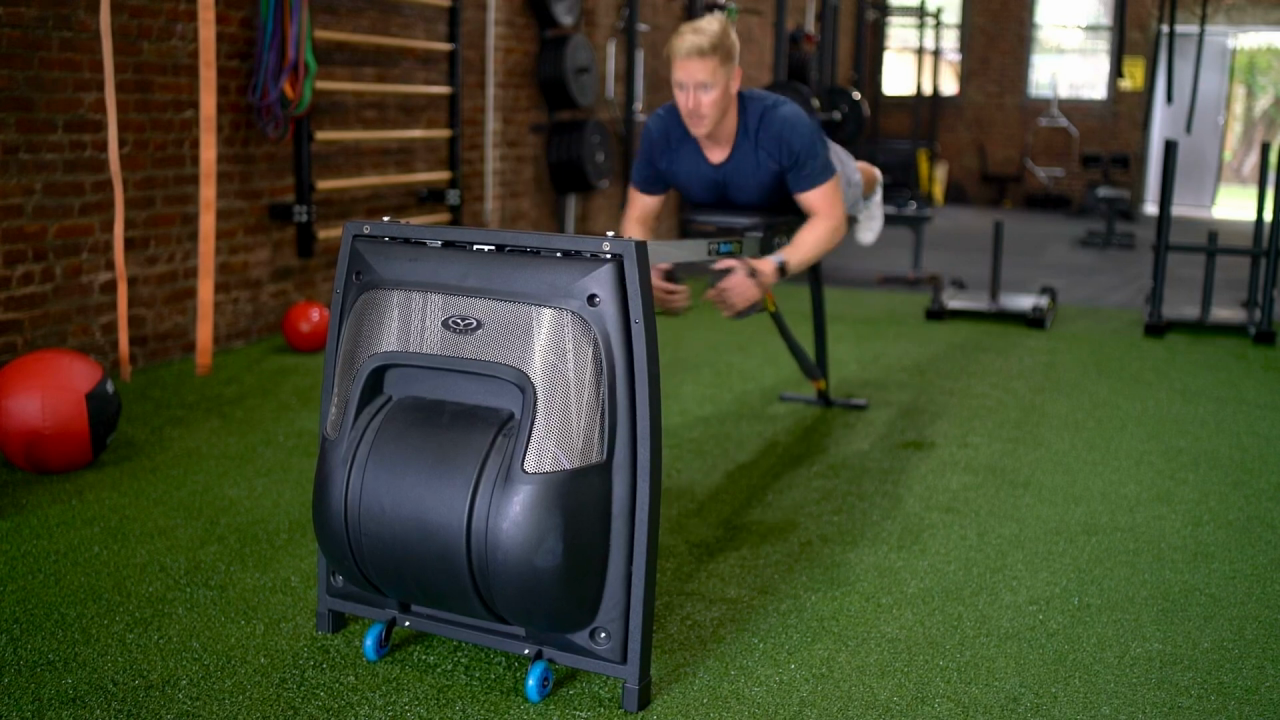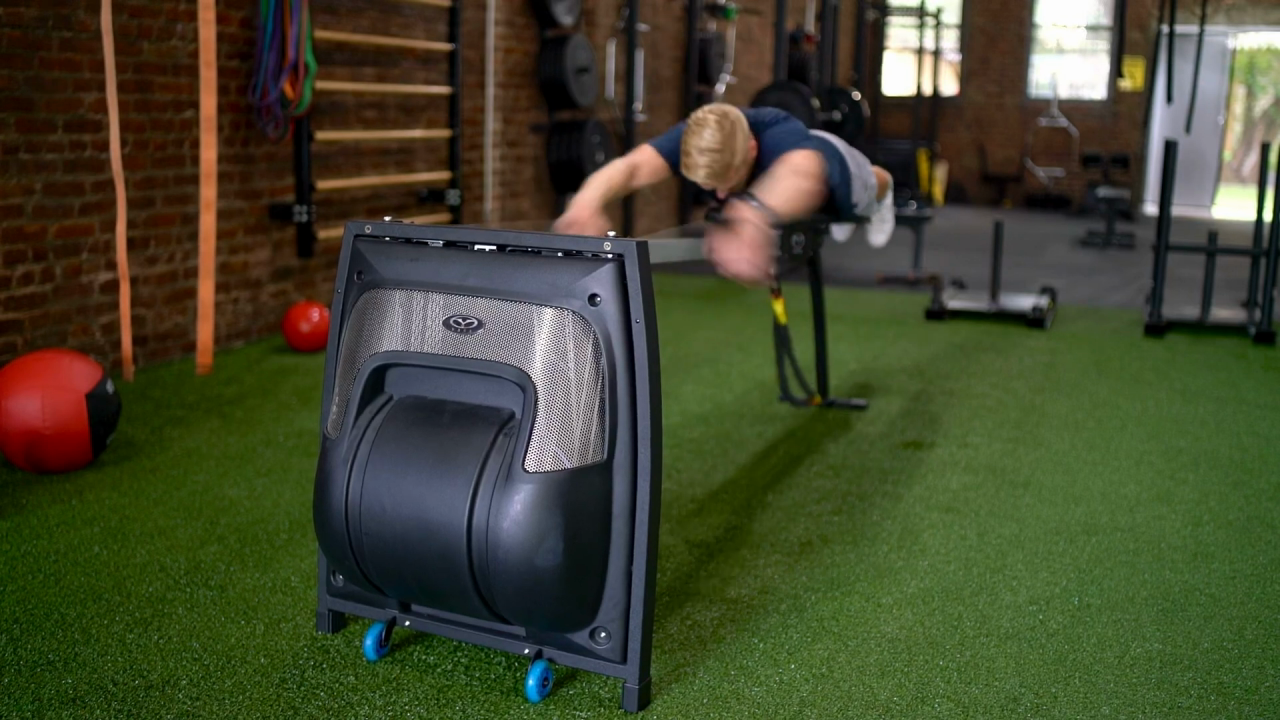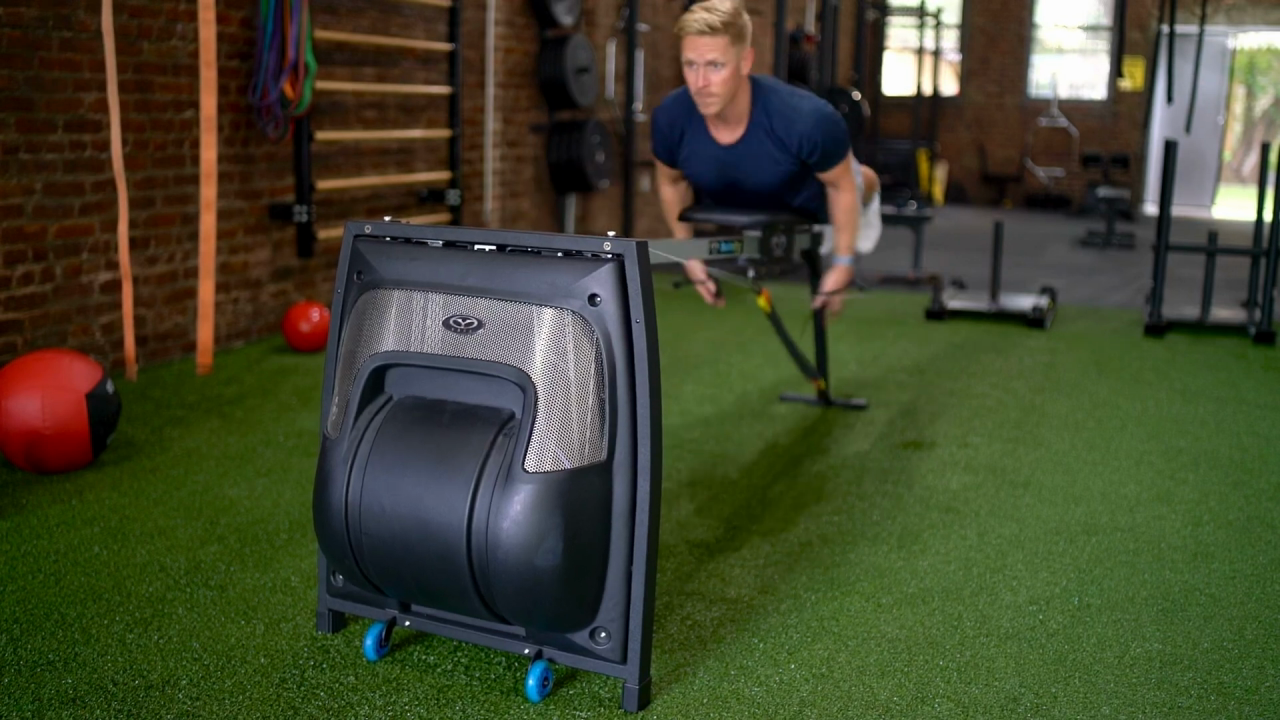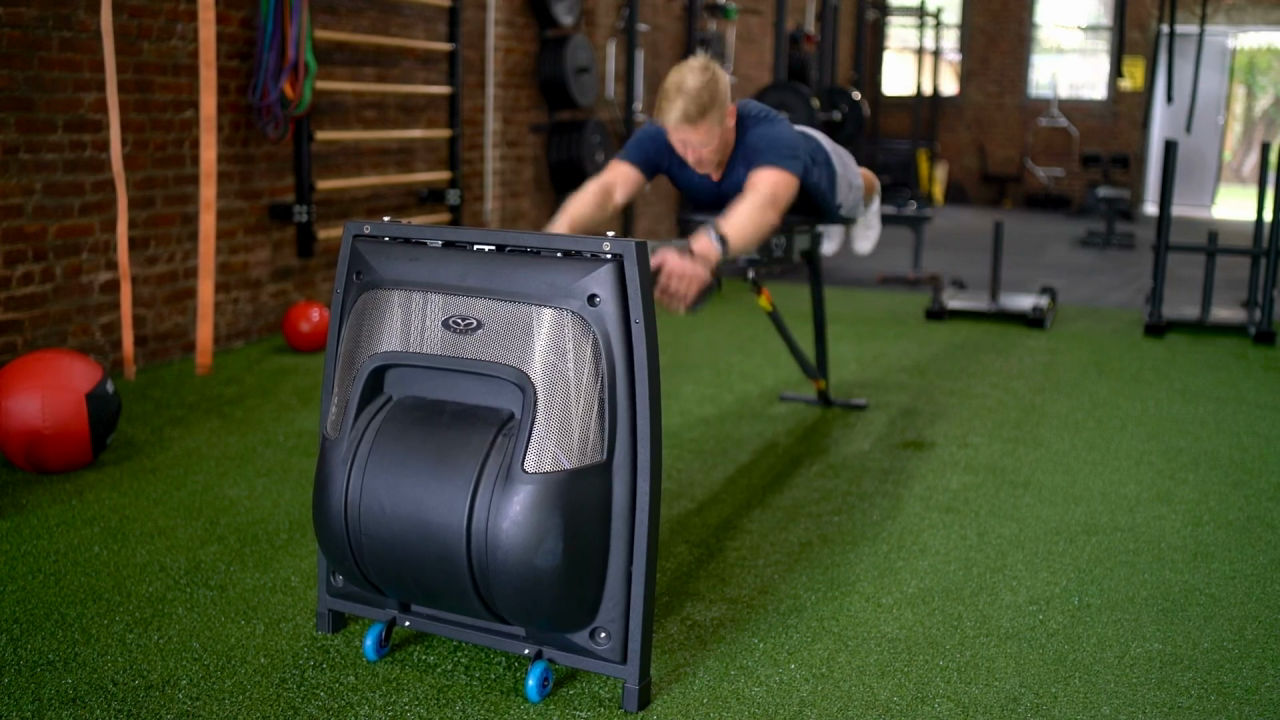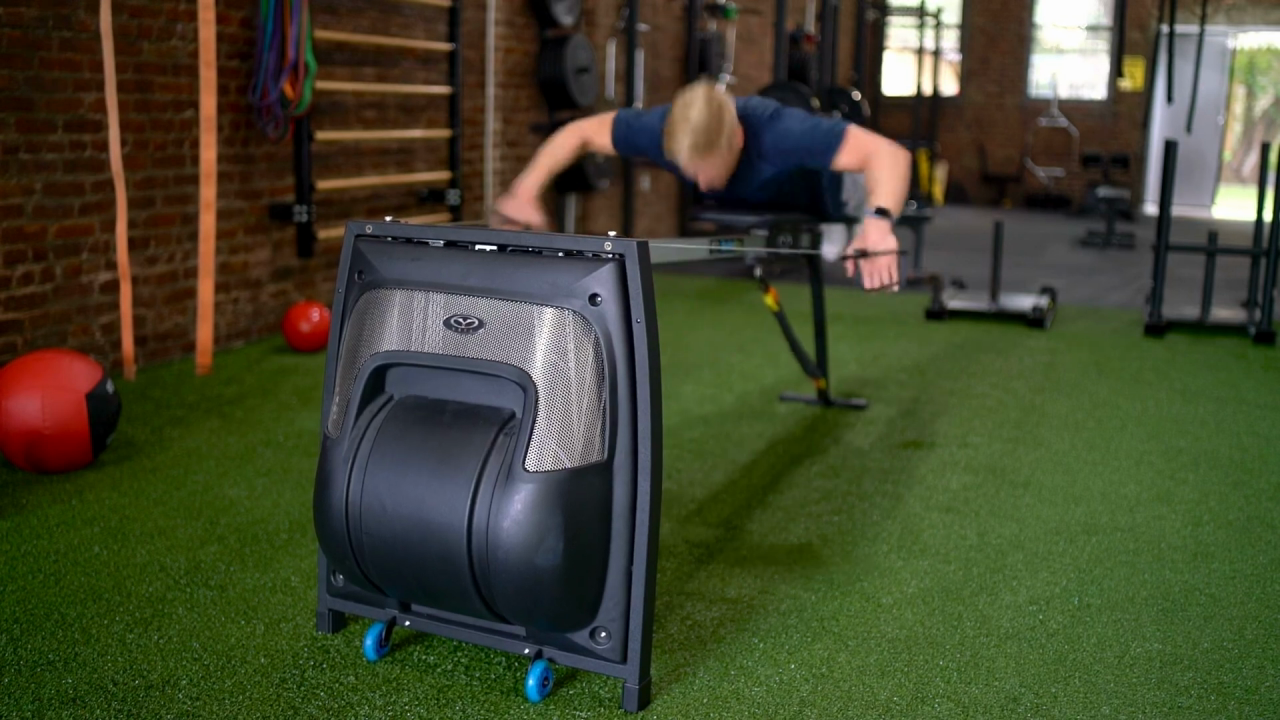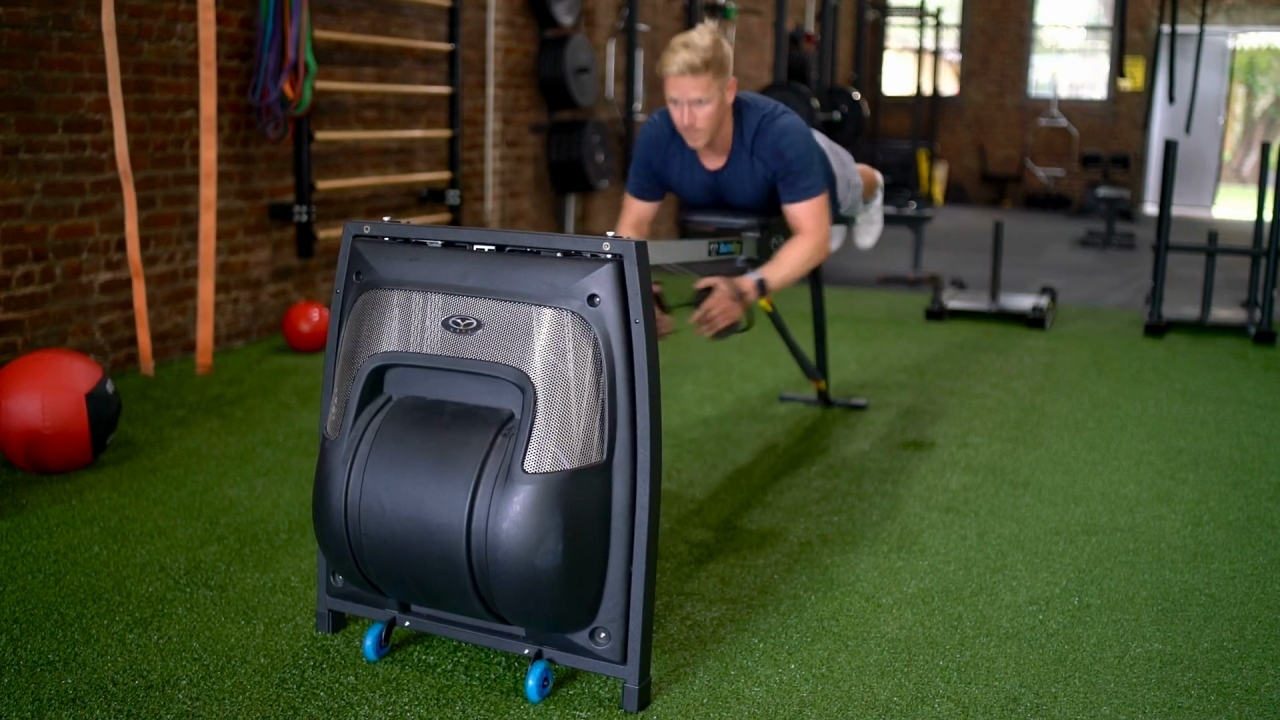
dt=0.5s
person 1, frame 1
left shoulder: (787, 126)
right shoulder: (660, 133)
left elbow: (830, 219)
right elbow: (638, 217)
left wrist: (771, 269)
left hip: (810, 192)
left ankle: (868, 182)
person 1, frame 2
left shoulder: (783, 138)
right shoulder: (692, 139)
left elbow: (799, 176)
right elbow: (631, 168)
left wrist: (753, 216)
right wrist: (583, 208)
person 1, frame 3
left shoulder: (804, 117)
right shoulder: (670, 116)
left elbow: (838, 183)
left wrist: (842, 263)
right wrist: (689, 255)
left hip: (809, 195)
left ankle: (868, 186)
person 1, frame 4
left shoulder: (772, 138)
right shoulder: (660, 137)
left elbow: (764, 203)
right elbow: (606, 189)
left wrist: (705, 250)
right wrist: (559, 236)
left hip: (808, 167)
person 1, frame 5
left shoulder: (783, 133)
right shoulder: (664, 128)
left elbow: (890, 154)
right elbow: (580, 133)
left wrist: (879, 222)
right wrist: (526, 191)
left hip: (813, 186)
person 1, frame 6
left shoulder: (784, 135)
right shoulder: (656, 136)
left elbow: (813, 239)
right elbow: (632, 224)
left wrist: (748, 288)
left ankle: (870, 185)
